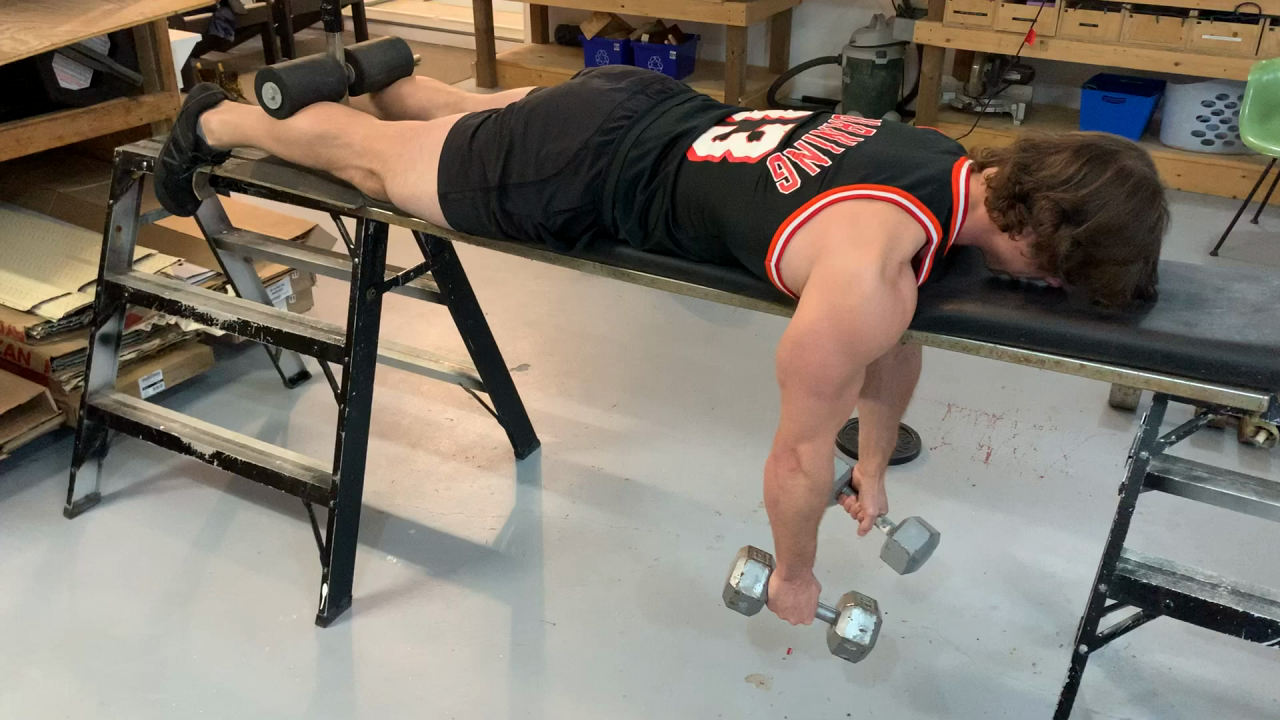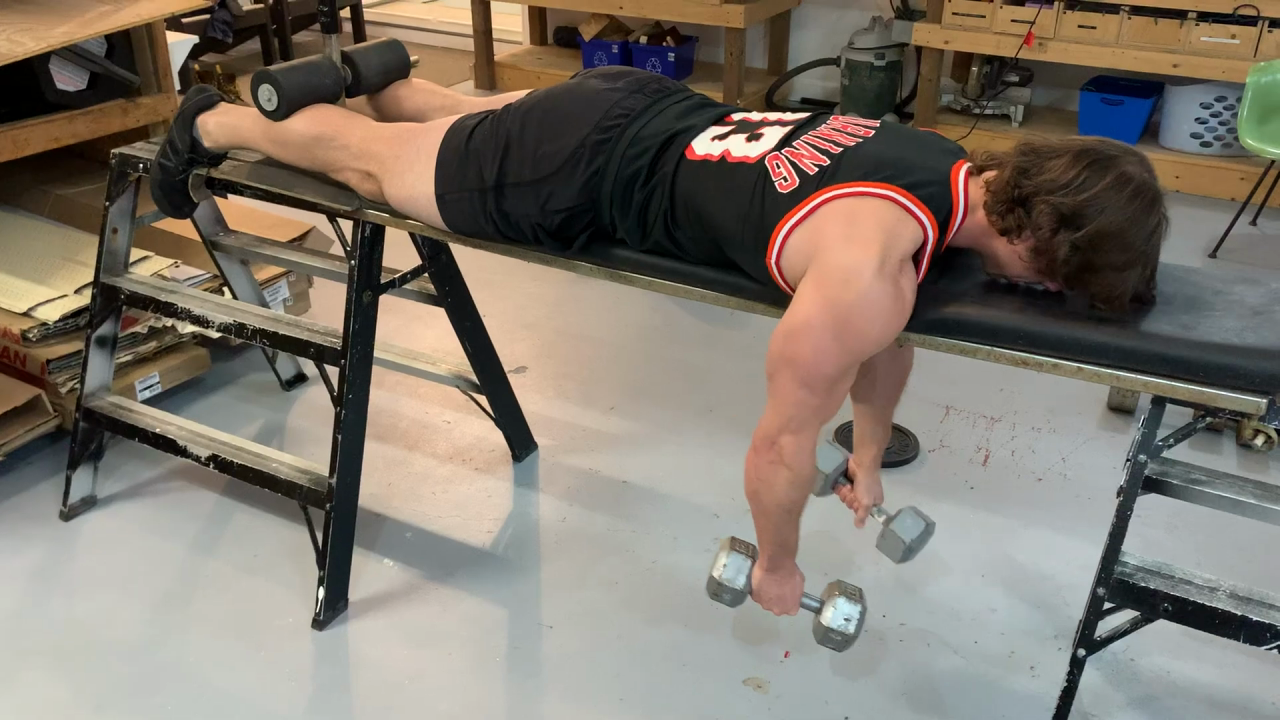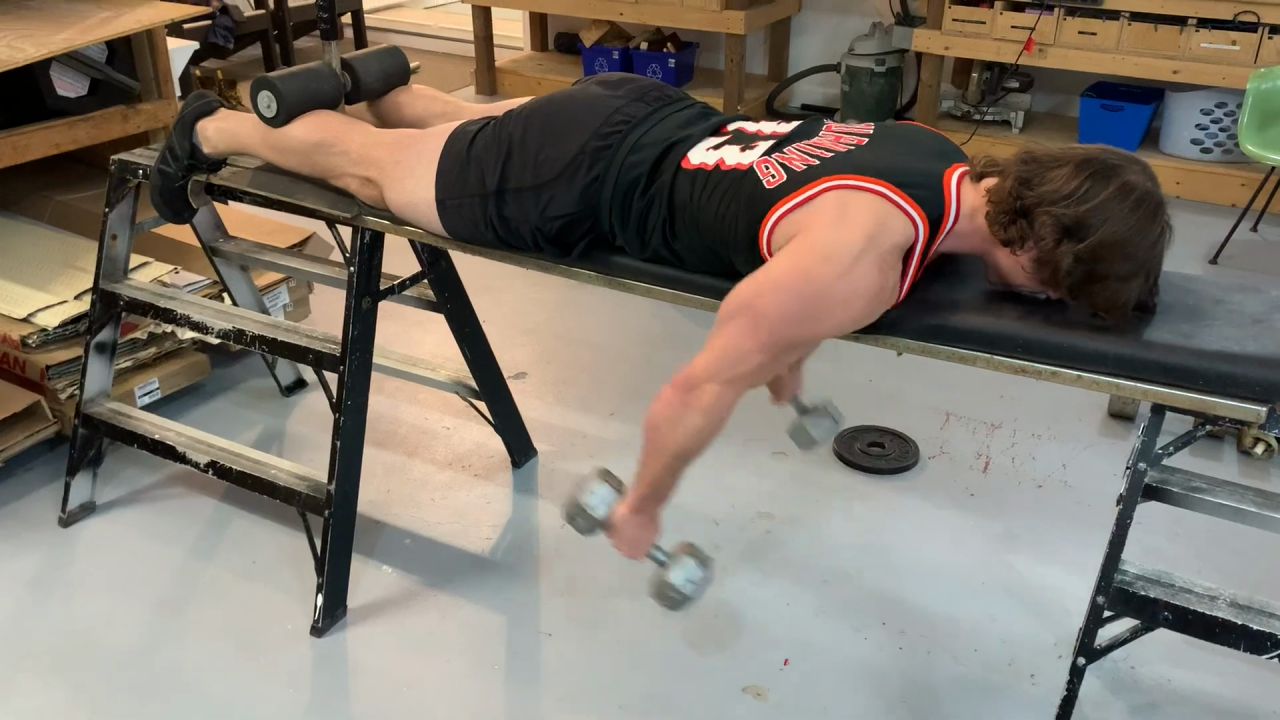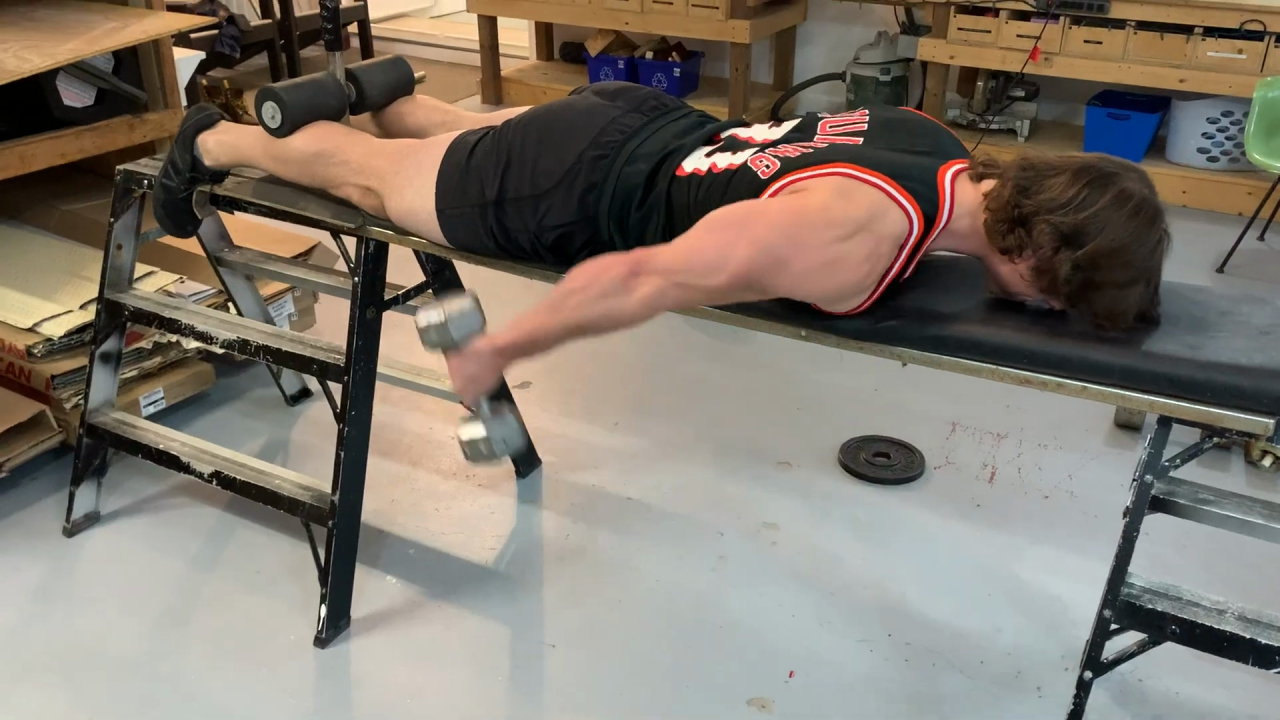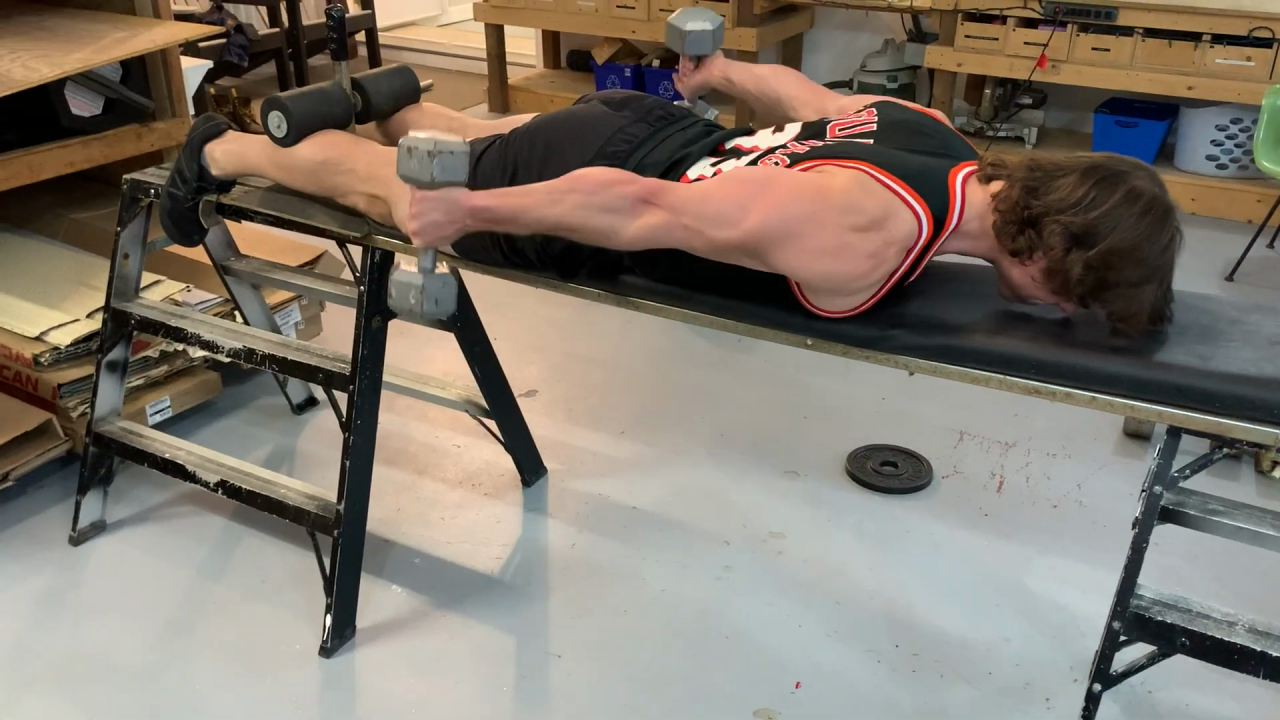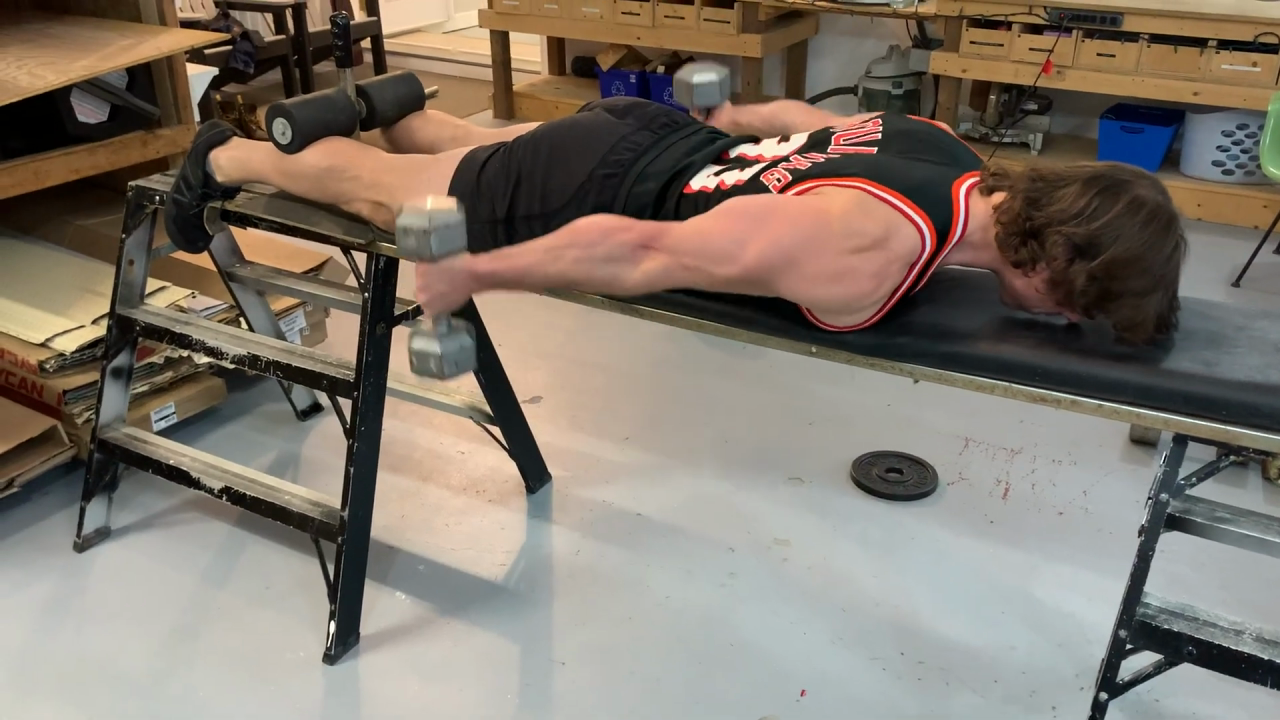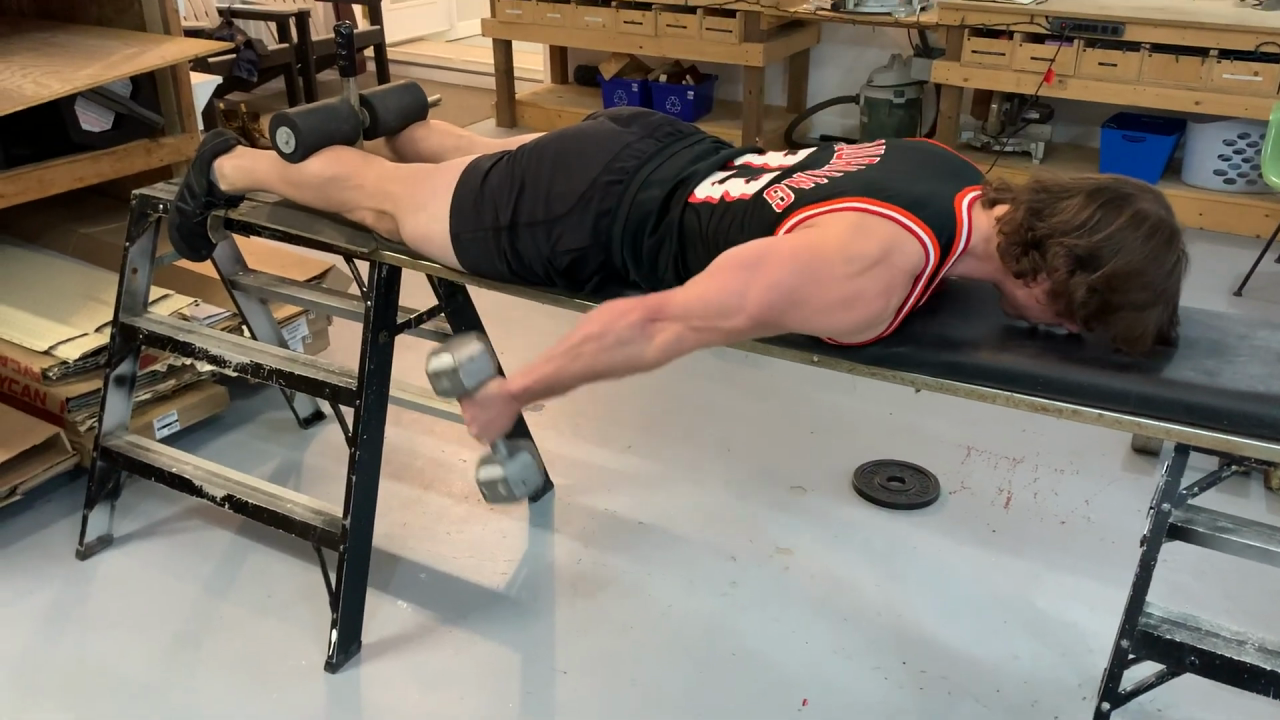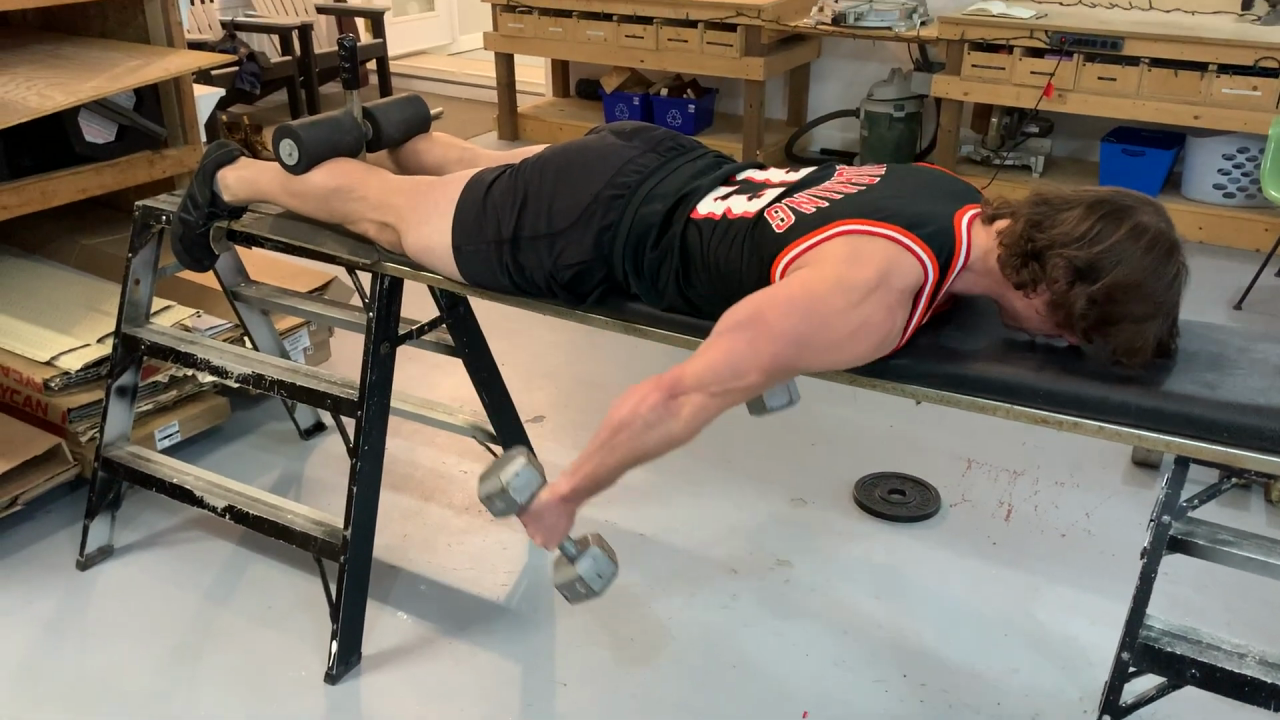
dt=0.3s
person 1, frame 1
left shoulder: (949, 164)
right shoulder: (868, 268)
left elbow: (892, 337)
right elbow: (798, 448)
left wrist: (876, 464)
right wrist: (793, 576)
left hip: (641, 106)
right hip: (581, 174)
left knee: (464, 109)
right knee: (374, 158)
right ankle: (218, 121)
person 1, frame 2
left shoulder: (948, 166)
right shoulder: (867, 268)
left elbow: (883, 333)
right elbow: (780, 442)
left wrist: (871, 457)
right wrist: (777, 566)
left hip: (633, 111)
right hip: (578, 176)
left knee: (450, 109)
right knee: (370, 159)
right ankle: (214, 123)
person 1, frame 3
left shoulder: (944, 163)
right shoulder: (866, 256)
right elbow: (702, 387)
left wrist: (790, 360)
right wrist: (641, 508)
left hip: (635, 122)
right hip: (585, 180)
left knee: (461, 116)
right knee: (374, 169)
right ankle: (215, 130)
person 1, frame 4
left shoulder: (936, 150)
right shoulder: (858, 244)
right elbow: (639, 278)
right wrist: (494, 351)
left hip: (635, 127)
right hip: (575, 193)
left knee: (451, 129)
right knee: (372, 179)
right ankle: (212, 143)
person 1, frame 5
left shoulder: (934, 137)
right shoulder: (865, 239)
left elbow: (790, 88)
right elbow: (637, 211)
left wrist: (719, 70)
right wrist: (464, 212)
left hip: (642, 129)
right hip: (600, 168)
left knee: (469, 140)
right knee: (387, 190)
left ankle: (379, 102)
right ankle: (223, 152)
person 1, frame 6
left shoulder: (947, 153)
right shoulder: (866, 258)
right elbow: (635, 249)
right wrist: (465, 273)
left hip: (640, 138)
right hip: (587, 196)
left knee: (468, 145)
right knee: (385, 192)
left ankle: (381, 110)
right ankle: (227, 160)
person 1, frame 7
left shoulder: (955, 177)
right shoulder: (872, 274)
right elbow: (657, 323)
right wrist: (510, 394)
left hip: (646, 147)
right hip: (590, 214)
left knee: (473, 151)
right knee: (385, 201)
right ankle: (231, 167)
person 1, frame 8
left shoulder: (956, 199)
right shoulder: (873, 299)
right elbow: (682, 393)
left wrist: (773, 337)
right wrist: (563, 497)
left hip: (648, 162)
right hip: (595, 232)
left knee: (477, 164)
right knee: (389, 214)
right ankle: (235, 179)
